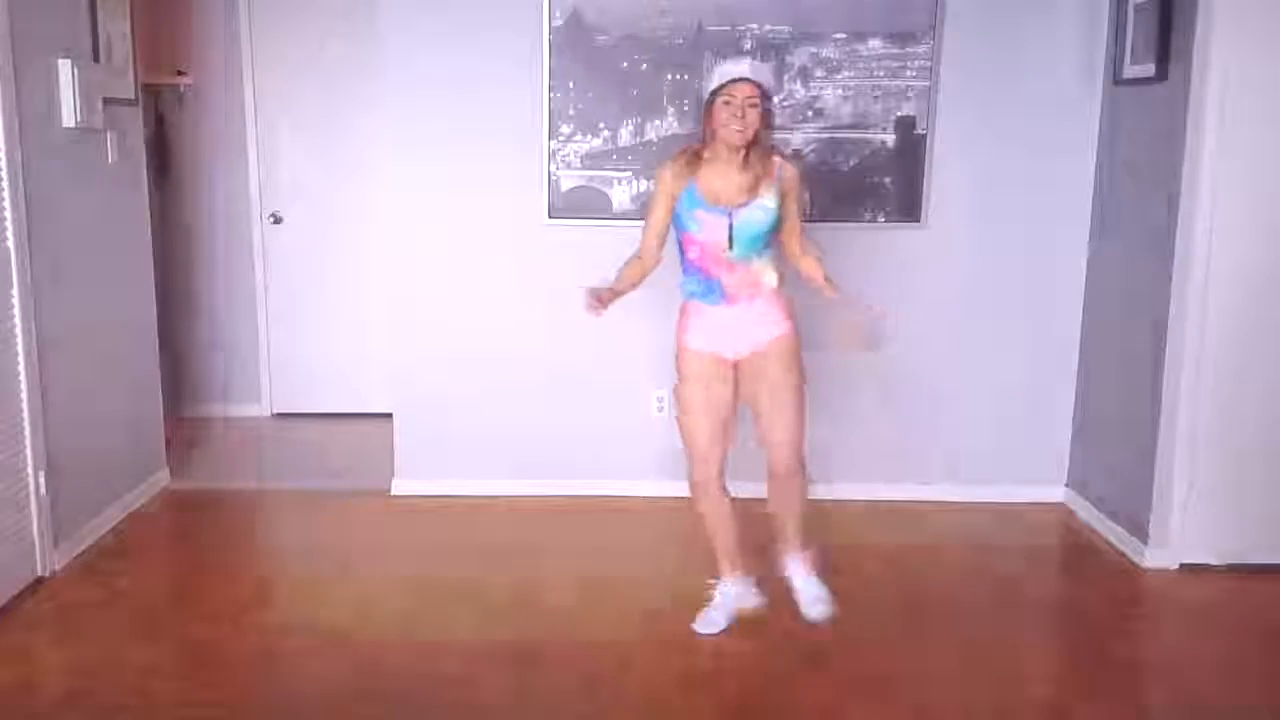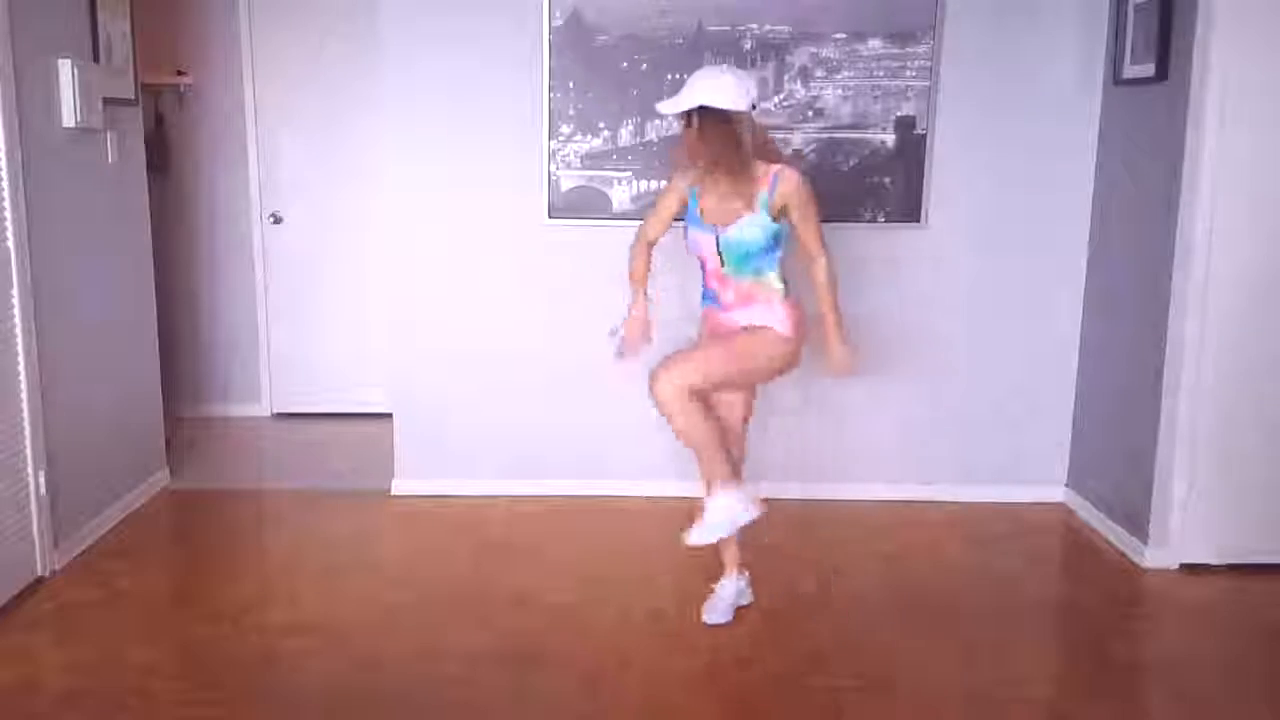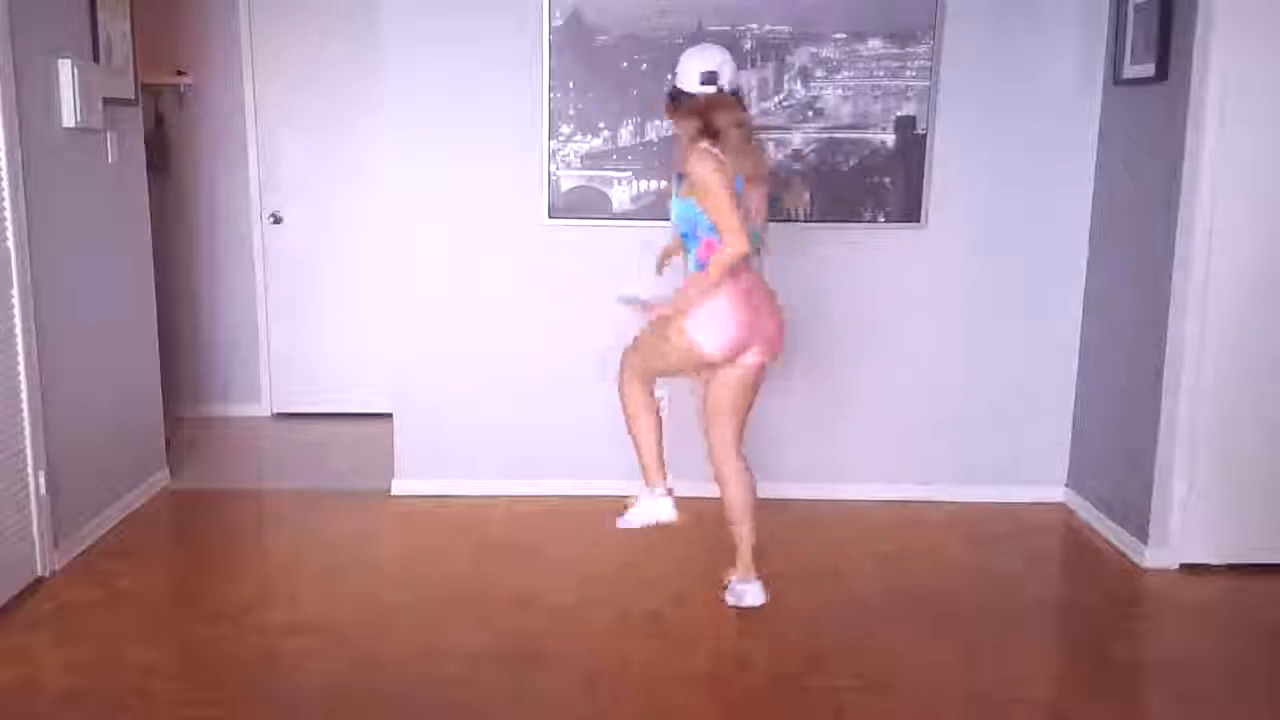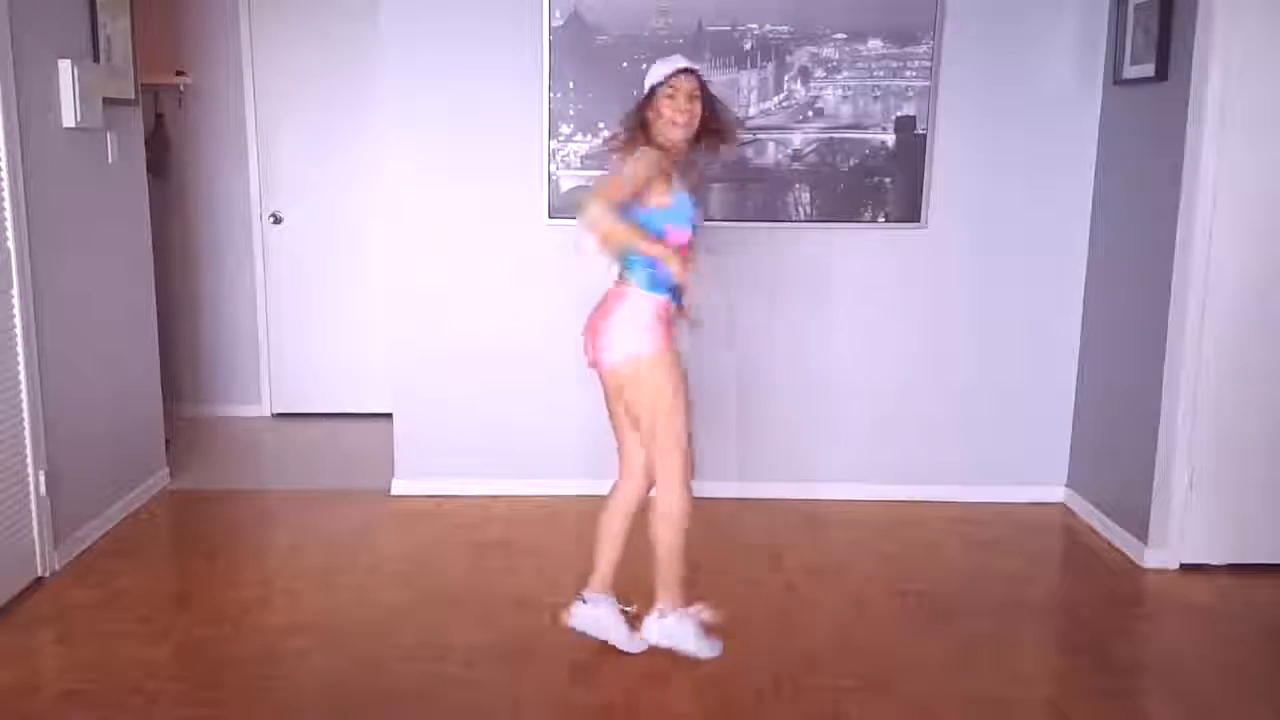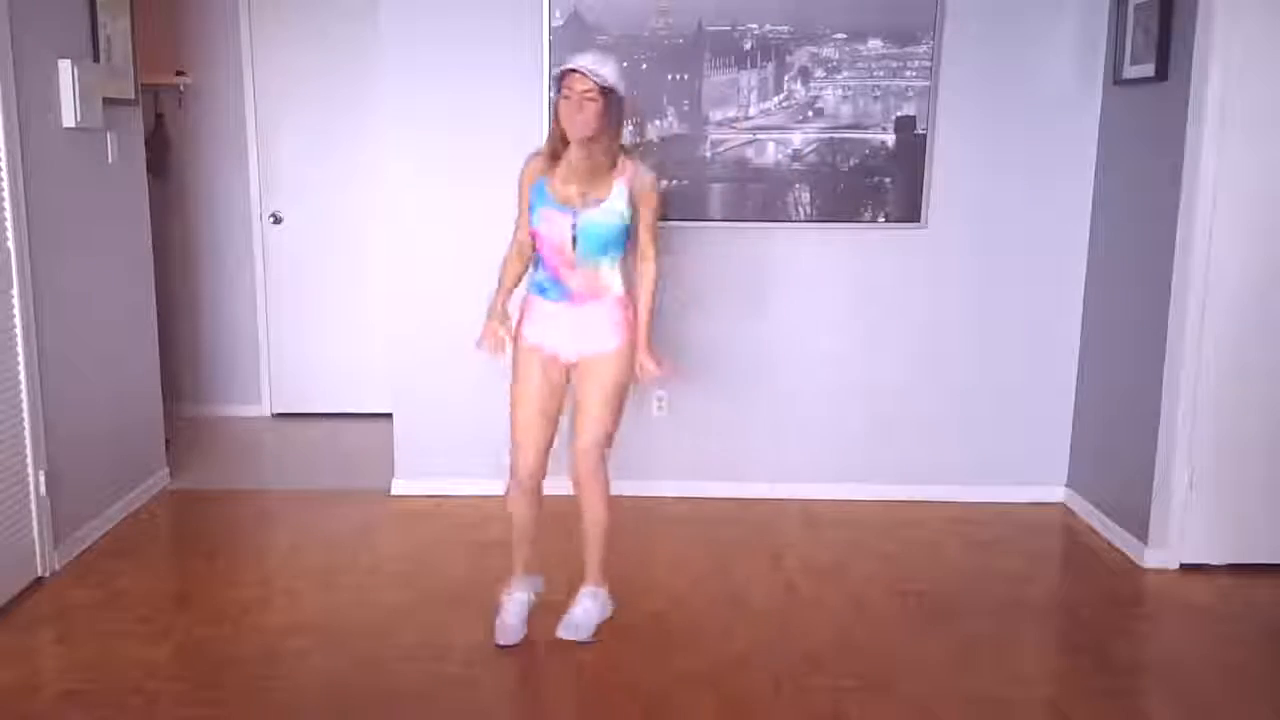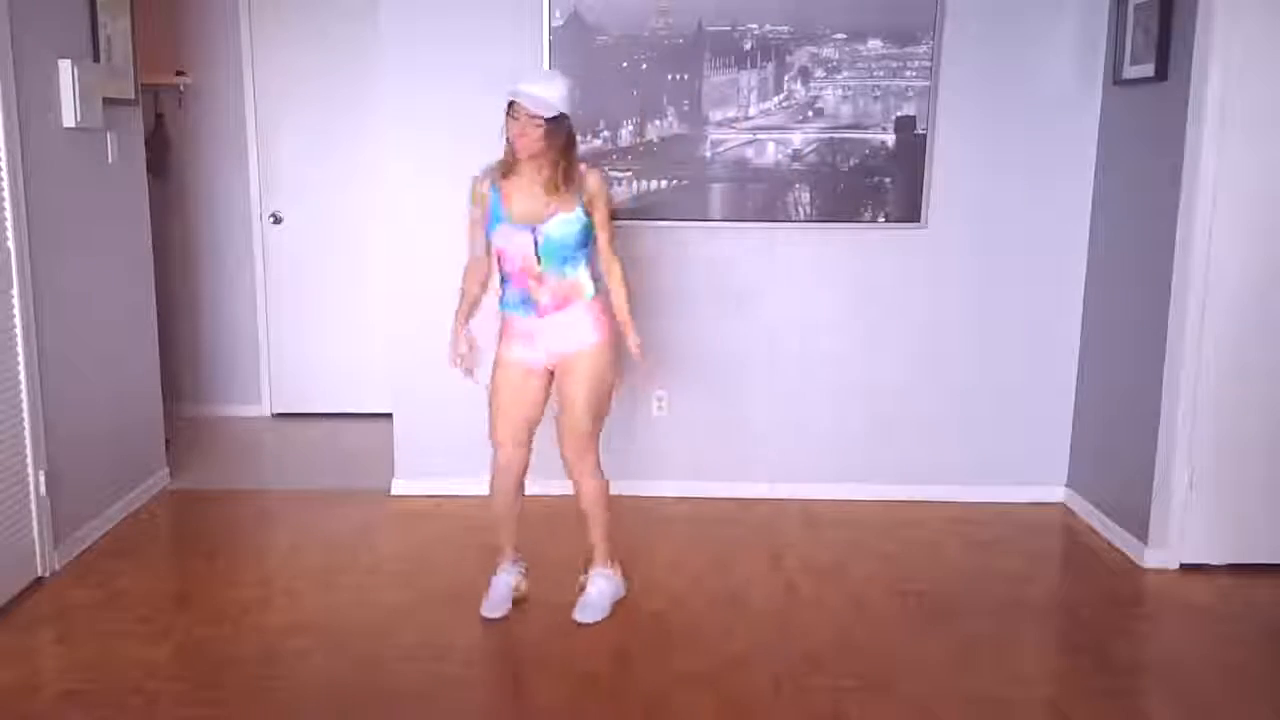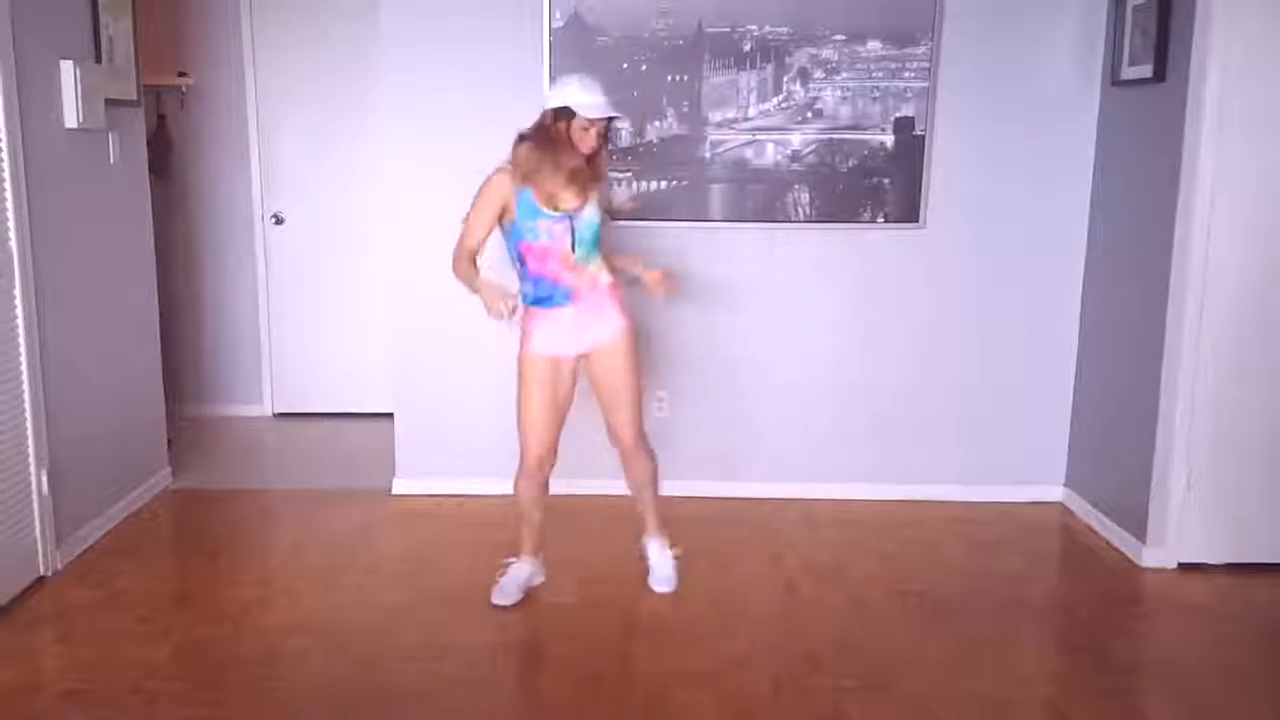
dt=0.4s
person 1, frame 1
left shoulder: (782, 175)
right shoulder: (673, 177)
left elbow: (796, 248)
right elbow: (647, 253)
left wrist: (841, 300)
right wrist: (611, 292)
left hip: (764, 328)
right hip: (701, 331)
left knee: (785, 455)
right knee: (704, 467)
left ankle: (795, 555)
right ankle: (735, 580)
person 1, frame 2
left shoulder: (782, 184)
right shoulder: (689, 181)
left elbow: (818, 257)
right elbow: (645, 238)
left wrist: (834, 332)
right wrist: (637, 301)
left hip: (770, 328)
right hip: (717, 329)
left knee: (668, 382)
right knee: (720, 457)
left ankle: (728, 492)
right ankle: (733, 576)
person 1, frame 3
left shoulder: (699, 159)
right shoulder: (746, 152)
left elbow: (737, 243)
left wrist: (684, 301)
left hip: (717, 312)
right hip: (757, 312)
left knee: (632, 373)
right knee: (725, 446)
left ankle: (655, 492)
right ankle: (746, 577)
person 1, frame 4
left shoulder: (670, 170)
right shoulder: (641, 162)
left elbow: (610, 235)
right elbow: (601, 218)
right wrist: (667, 261)
left hip: (646, 328)
right hip: (631, 328)
left knee: (640, 471)
right knee: (676, 472)
left ankle: (596, 598)
right ankle: (672, 612)
person 1, frame 5
left shoulder: (635, 179)
right shoulder: (536, 169)
left elbow: (645, 260)
left wrist: (644, 341)
right wrist: (496, 309)
left hip: (603, 331)
right hip: (540, 326)
left knee: (587, 466)
right knee: (525, 463)
left ankle: (593, 591)
right ankle: (521, 582)
person 1, frame 6
left shoulder: (587, 184)
right shoulder: (487, 188)
left elbow: (607, 257)
right elbow: (478, 268)
left wrist: (627, 326)
right wrist: (460, 322)
left hip: (584, 334)
right hip: (523, 337)
left knee: (581, 458)
right knee: (507, 462)
left ankle: (605, 572)
right ankle: (507, 568)
person 1, frame 7
left shoulder: (589, 182)
right shoulder: (506, 183)
right elbow: (463, 257)
left wrist: (636, 272)
right wrist: (483, 290)
left hip: (603, 318)
right hip: (544, 331)
left knee: (631, 440)
right knee: (537, 457)
left ankle: (654, 538)
right ankle: (527, 561)
